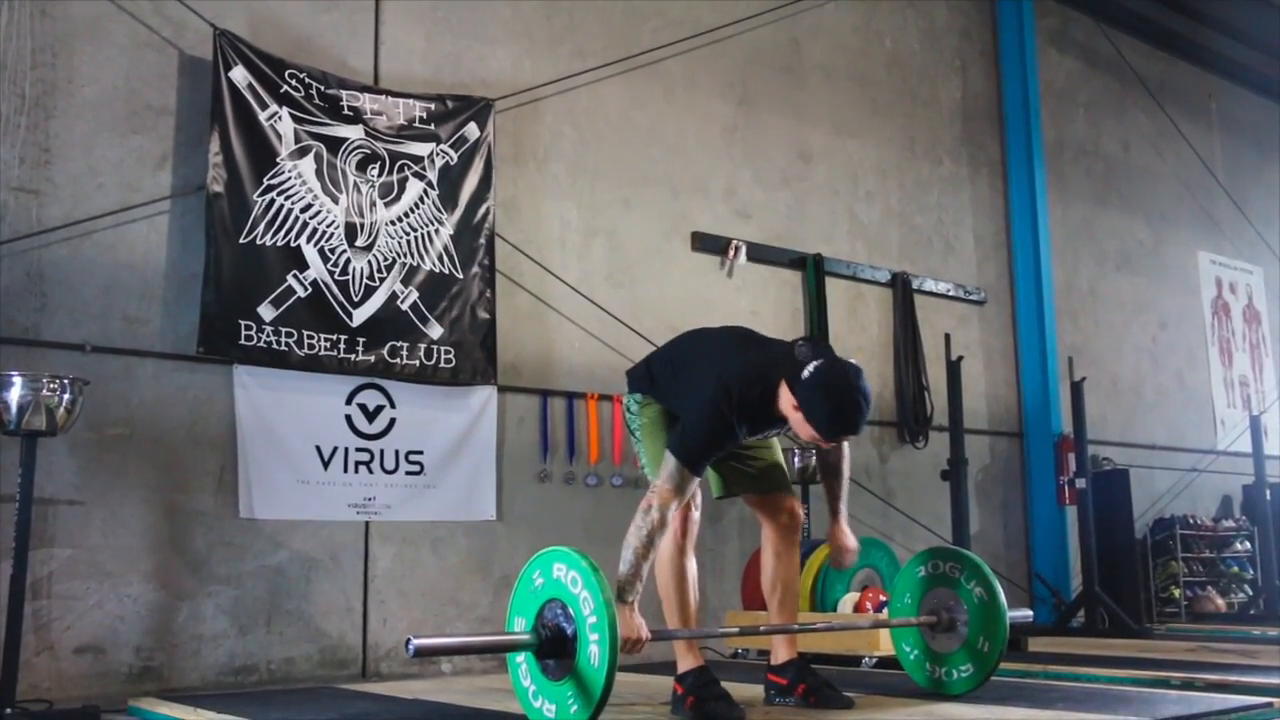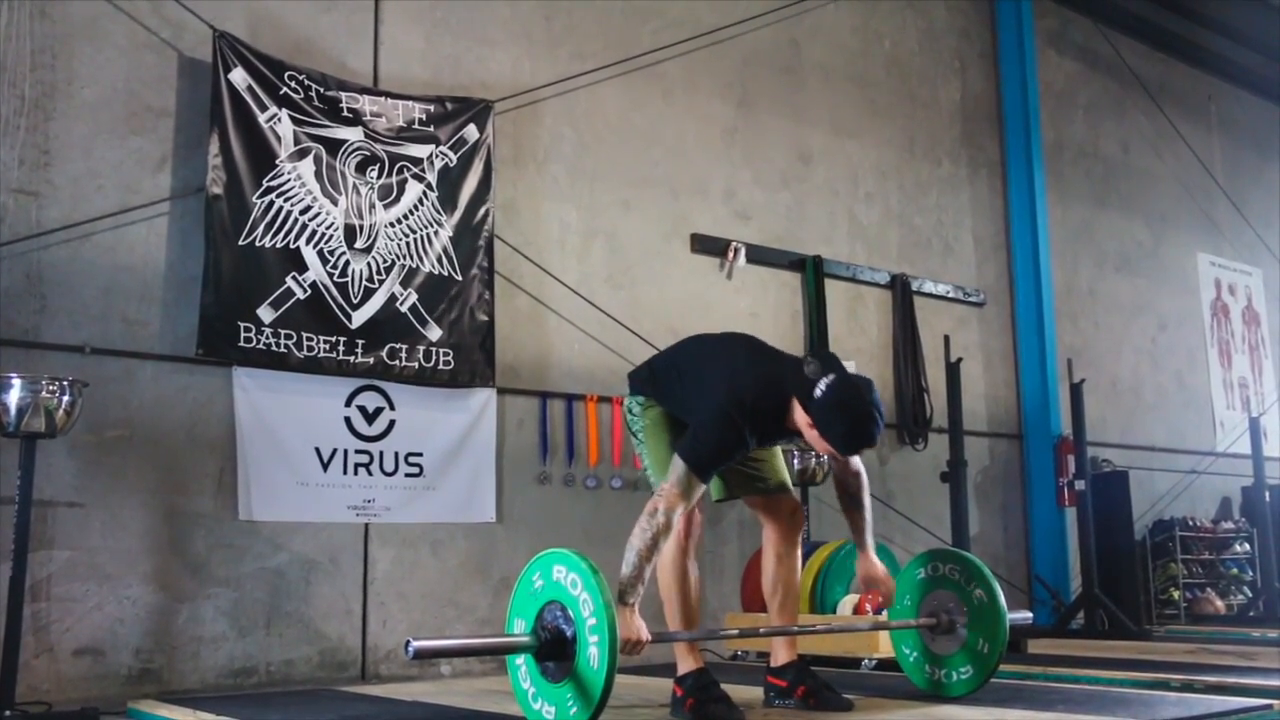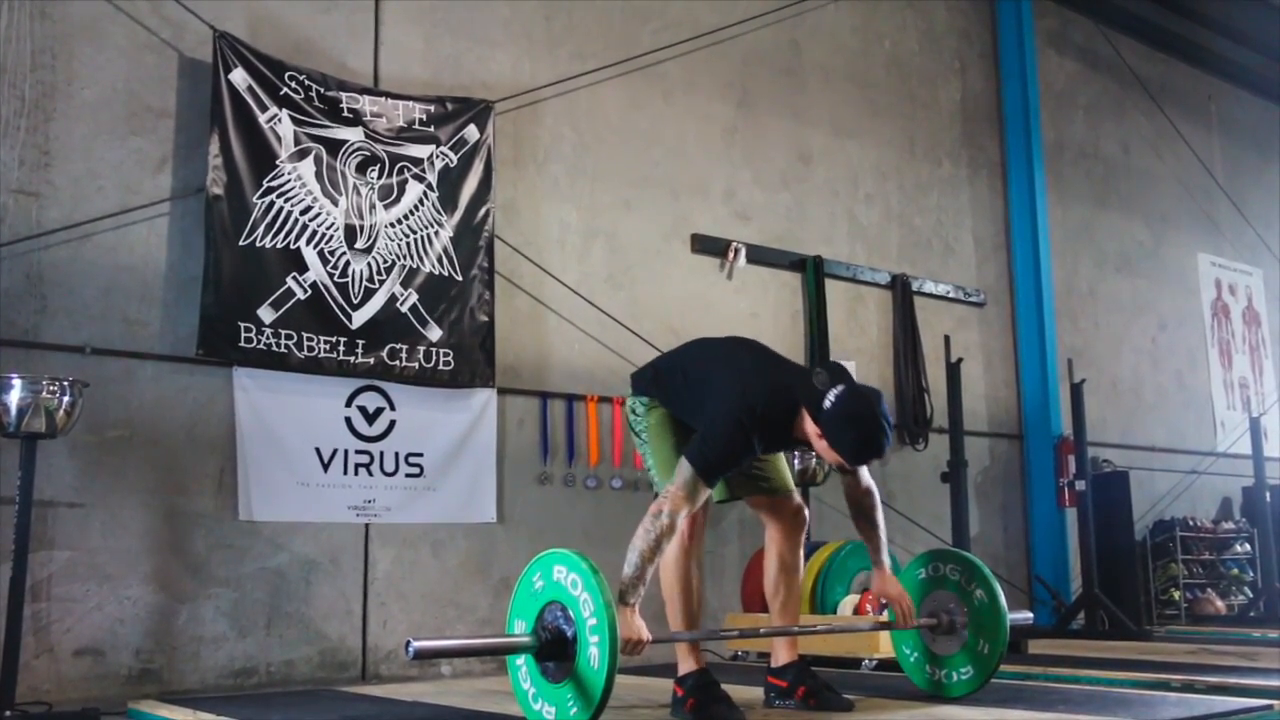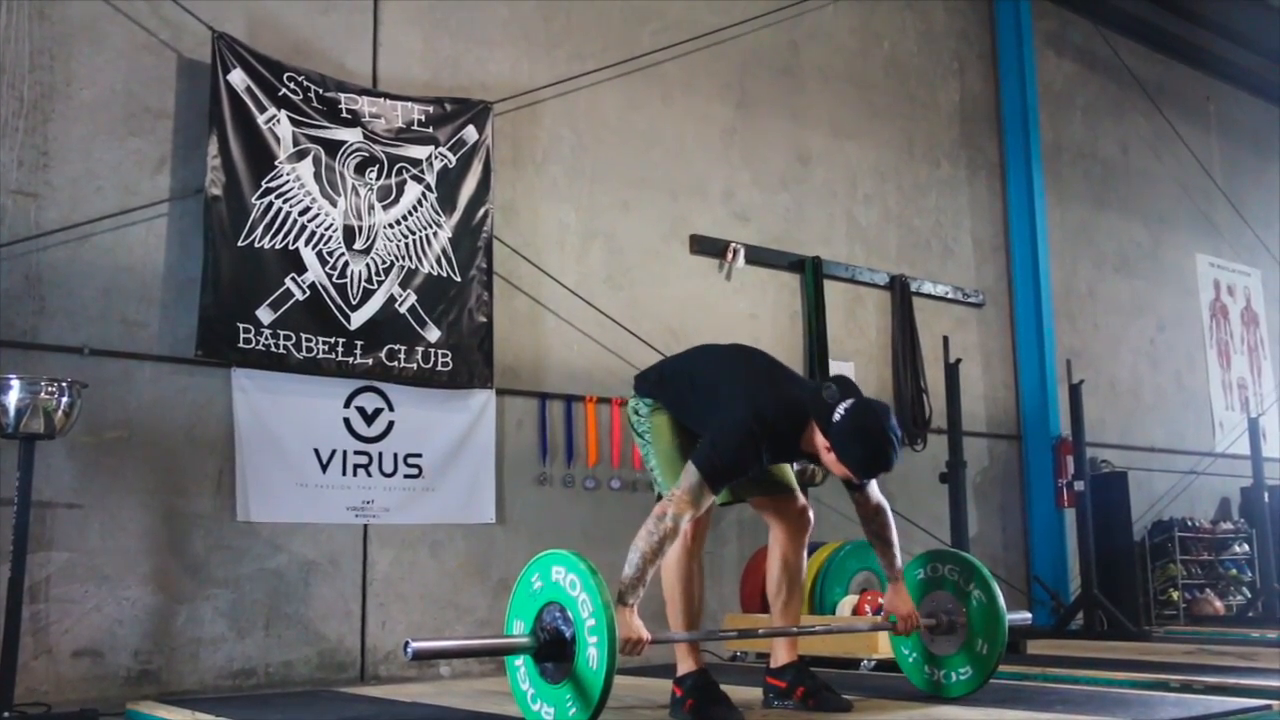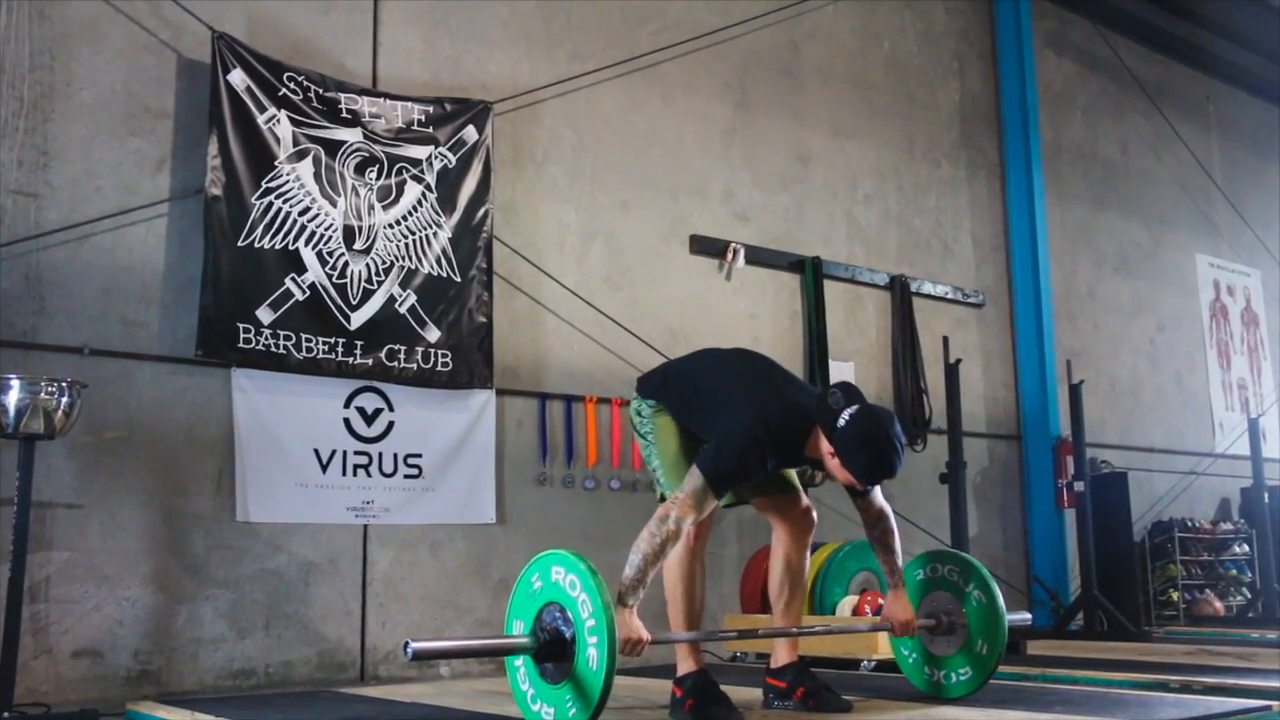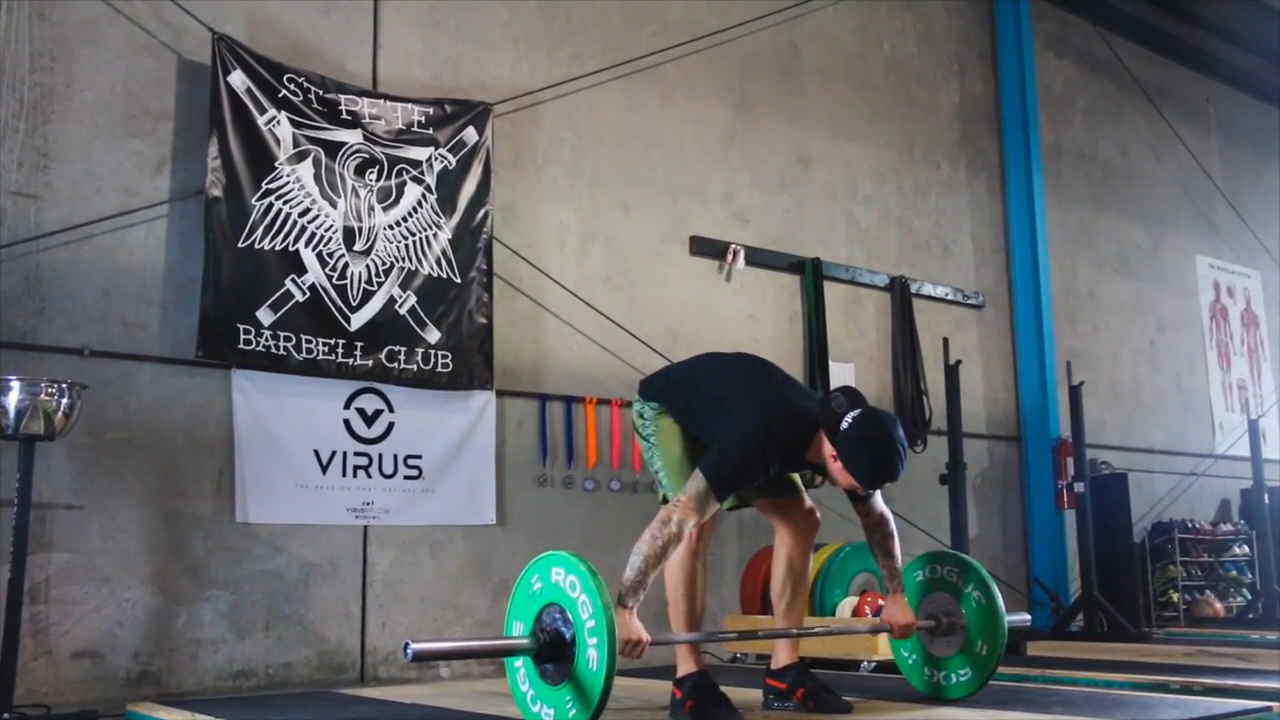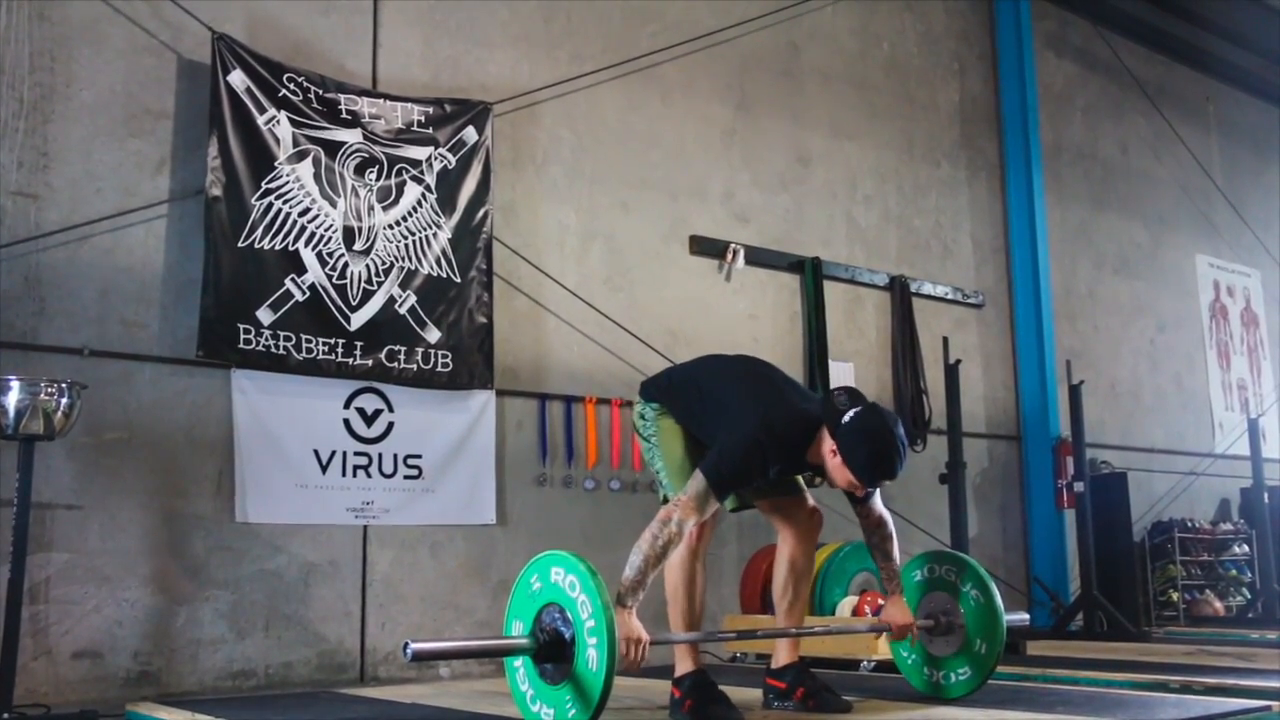
dt=0.1s
person 1, frame 1
left shoulder: (820, 384)
right shoulder: (721, 407)
left elbow: (834, 449)
right elbow: (658, 506)
left wrist: (838, 523)
right wrist: (625, 608)
right hip: (661, 400)
left knee: (786, 514)
right knee: (683, 516)
left ankle: (784, 668)
right ankle: (690, 675)
person 1, frame 2
left shoulder: (829, 396)
right shoulder: (731, 416)
left elbow: (850, 472)
right elbow: (665, 510)
left wrist: (866, 553)
right wrist: (625, 608)
right hip: (660, 402)
left knee: (787, 516)
right knee: (686, 519)
left ankle: (784, 671)
right ankle: (690, 678)
person 1, frame 3
left shoulder: (835, 415)
right shoulder: (741, 424)
left elbow: (861, 490)
right elbow: (668, 511)
left wrist: (882, 570)
right wrist: (627, 608)
right hip: (661, 400)
left knee: (790, 515)
right knee: (689, 519)
left ankle: (785, 671)
right ankle: (690, 678)
person 1, frame 4
left shoulder: (839, 423)
right shoulder: (751, 433)
left elbow: (873, 505)
right elbow: (672, 514)
left wrist: (896, 584)
right wrist: (625, 608)
right hip: (663, 403)
left knee: (795, 516)
right knee: (692, 522)
left ankle: (784, 671)
right ankle: (690, 679)
person 1, frame 5
left shoulder: (845, 434)
right shoulder: (758, 438)
left elbow: (877, 513)
right elbow: (674, 517)
left wrist: (897, 591)
right wrist: (624, 609)
left hip: (725, 404)
right hip: (664, 403)
left knee: (798, 517)
right knee: (695, 521)
left ankle: (783, 673)
right ankle: (690, 680)
person 1, frame 6
left shoulder: (846, 437)
right shoulder: (760, 442)
left elbow: (877, 519)
right elbow: (676, 519)
left wrist: (896, 596)
right wrist: (625, 610)
left hip: (729, 406)
right hip: (667, 405)
left knee: (802, 519)
right knee: (697, 523)
left ankle: (784, 673)
right ankle: (690, 680)
person 1, frame 7
left shoulder: (849, 442)
right shoulder: (762, 441)
left elbow: (876, 521)
right elbow: (674, 520)
left wrist: (895, 598)
right wrist: (624, 611)
left hip: (730, 407)
right hip: (668, 407)
left knee: (804, 518)
right knee: (697, 522)
left ankle: (785, 672)
right ankle: (688, 679)
